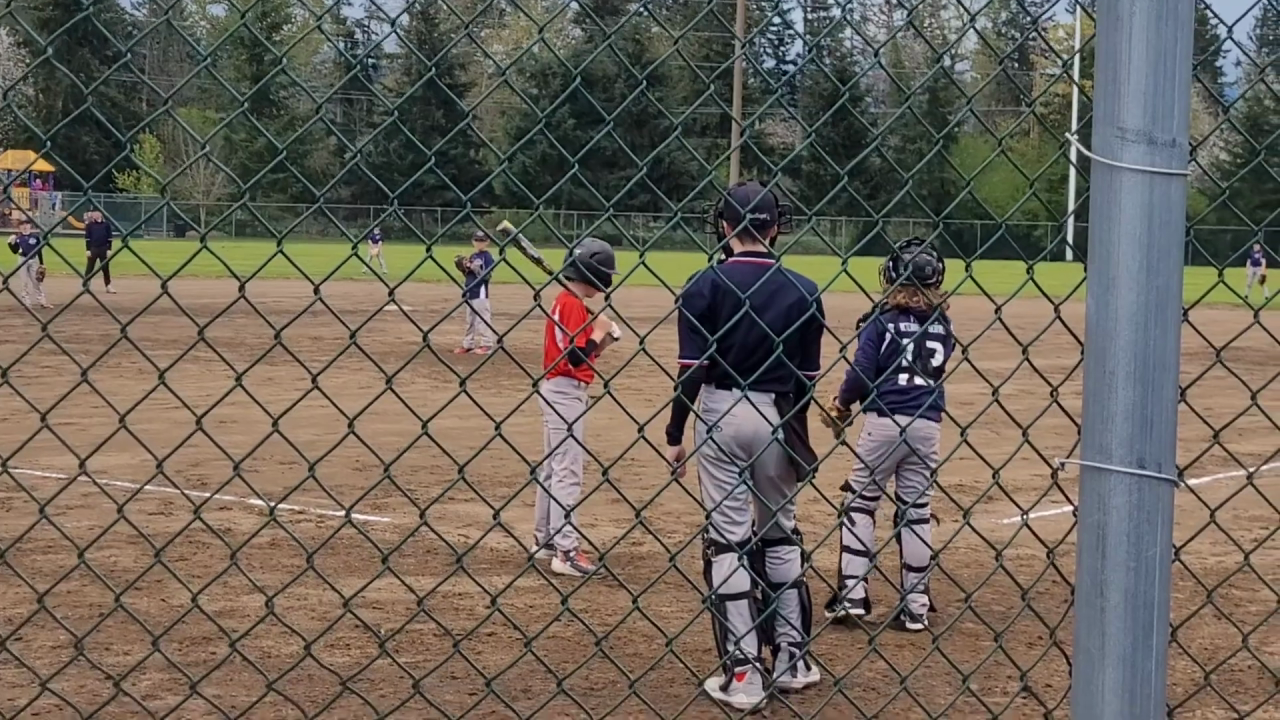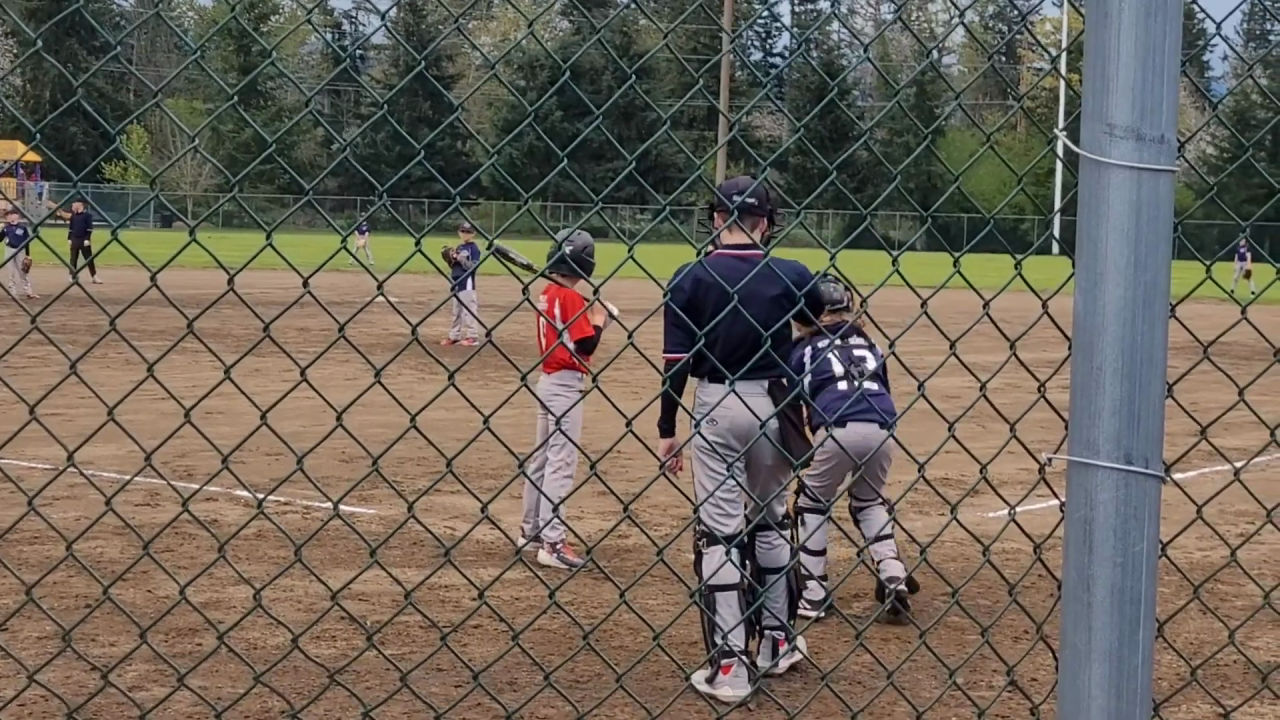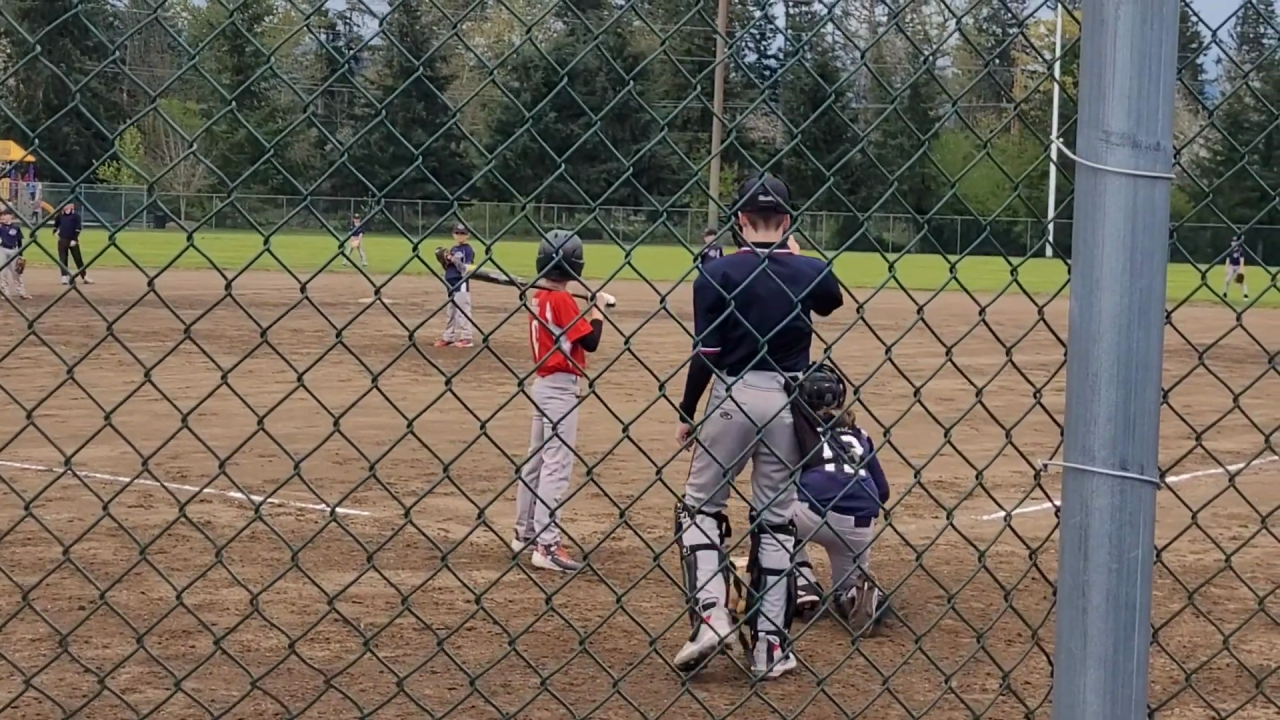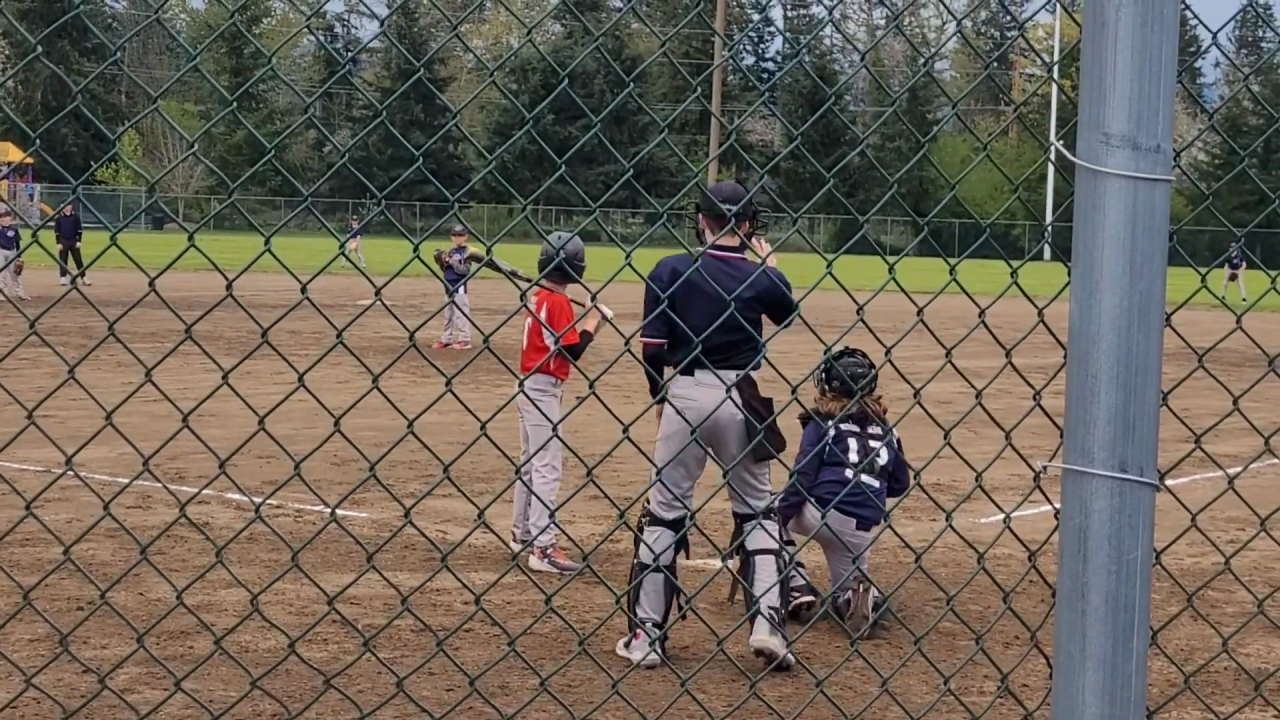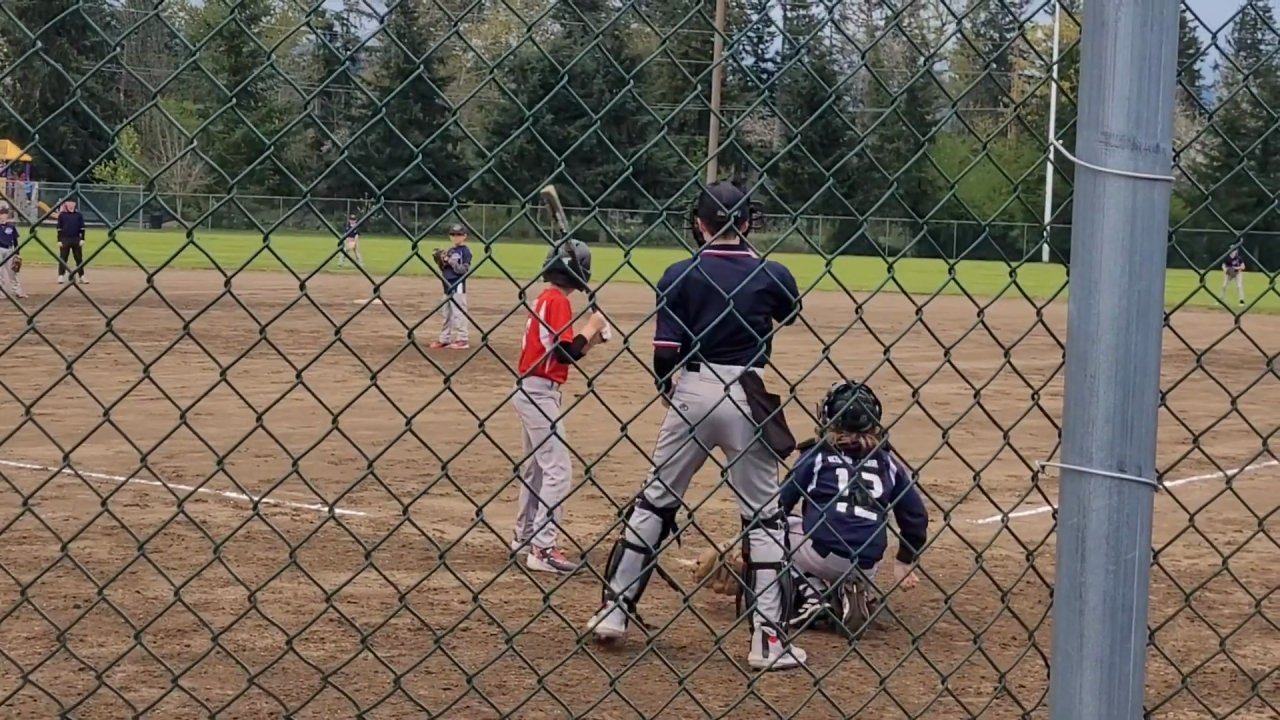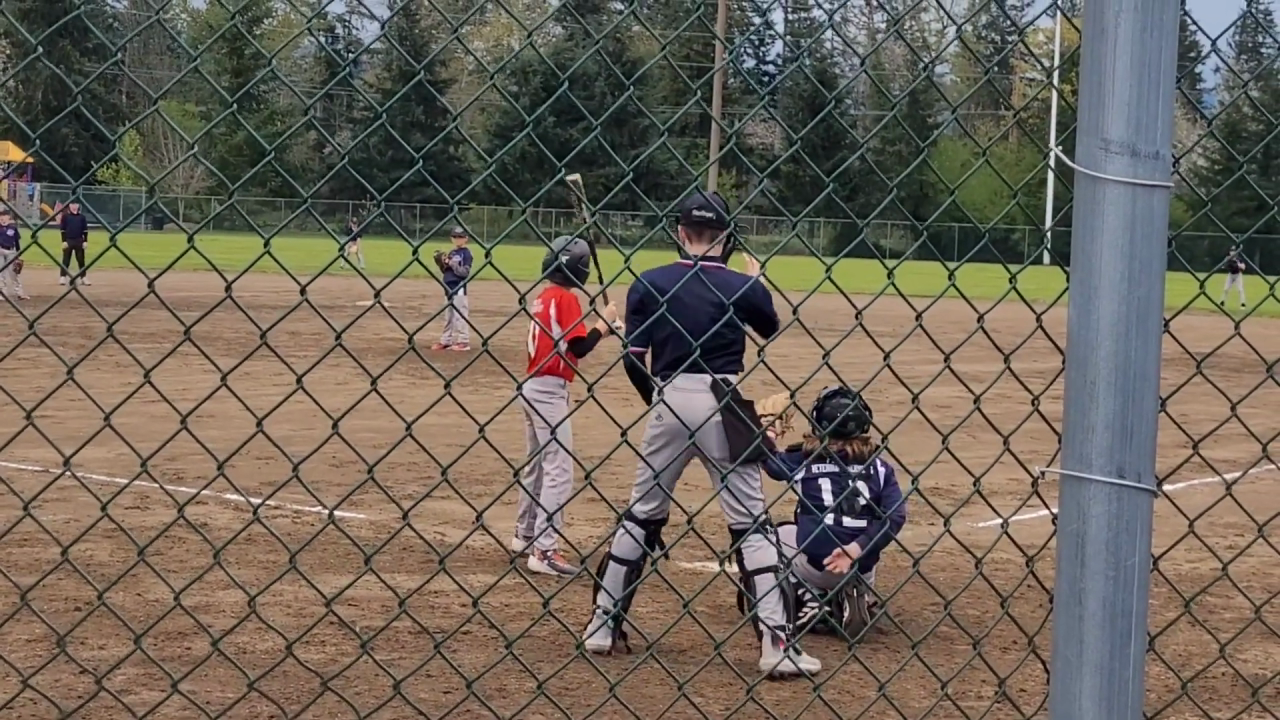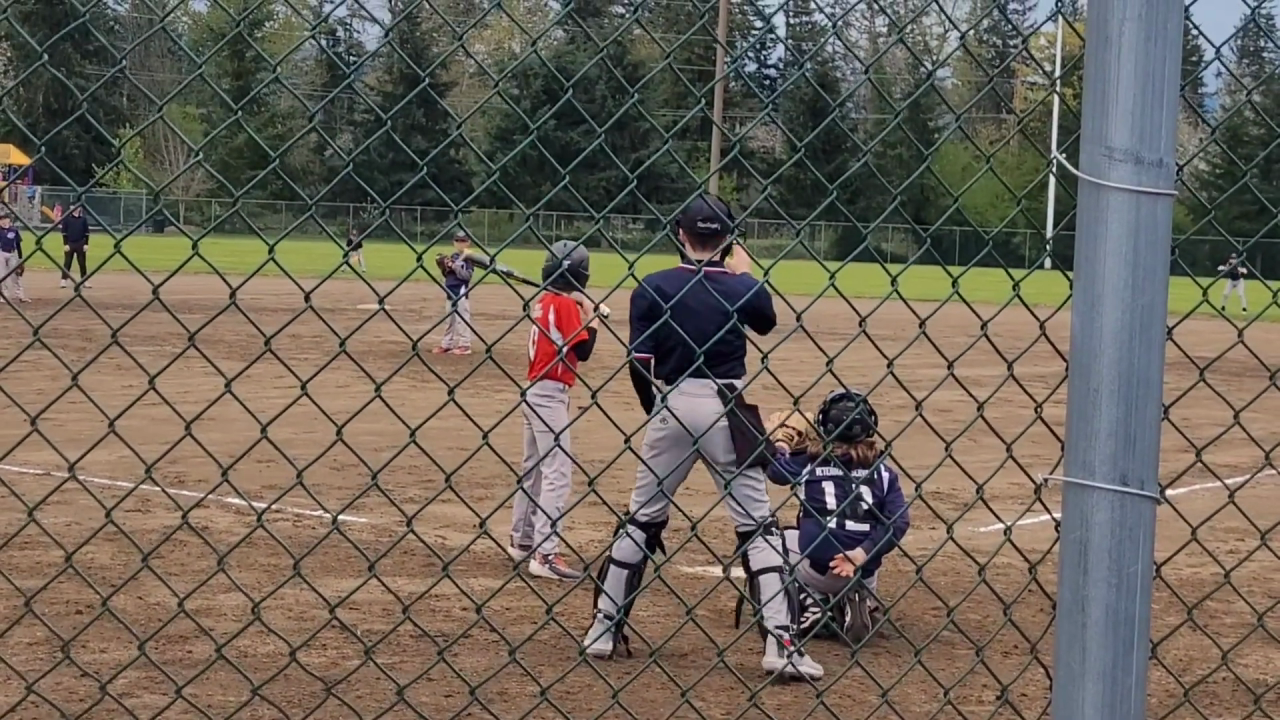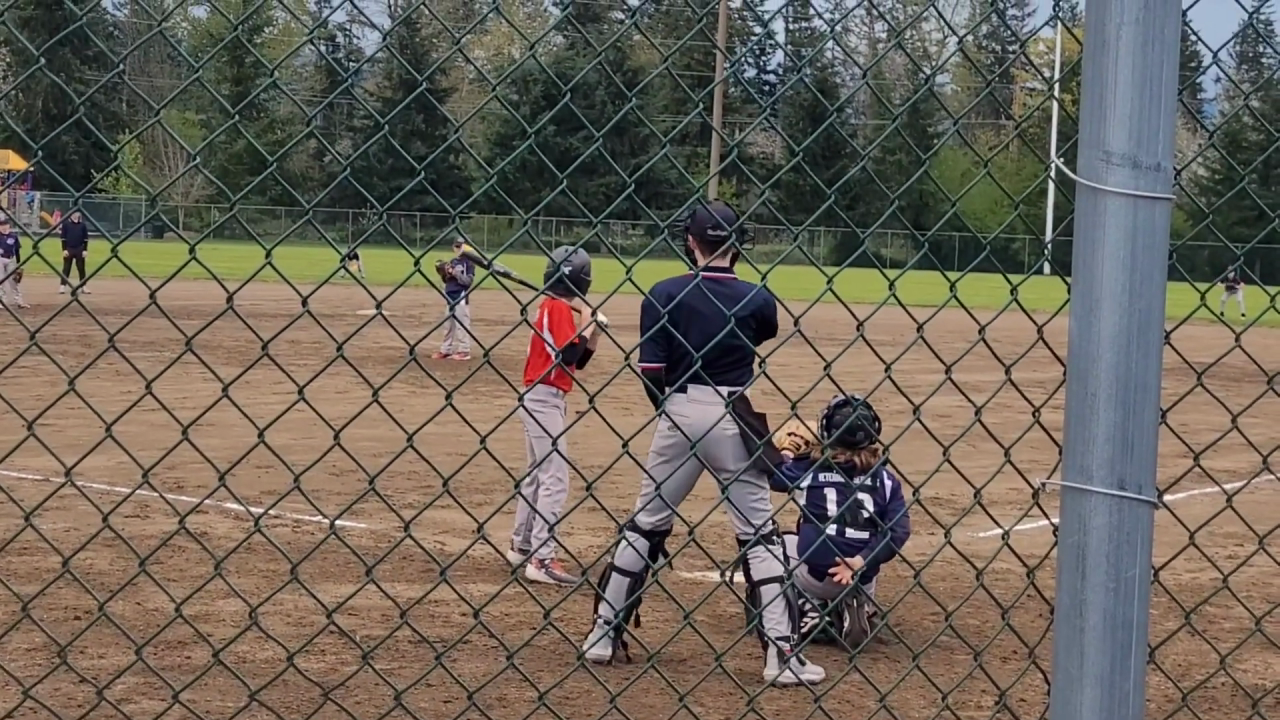
dt=0.5s
person 1, frame 1
left shoulder: (705, 284)
right shoulder: (803, 290)
left elbow: (692, 369)
right elbow: (807, 377)
left wrist: (674, 435)
left hip: (721, 416)
right hip: (778, 419)
left knee: (727, 541)
right knee: (781, 536)
left ankle: (742, 673)
right ankle: (793, 660)
person 1, frame 2
left shoulder: (690, 278)
right shoulder: (792, 275)
left elbow: (676, 362)
right elbow: (818, 317)
left wrist: (667, 429)
left hip: (716, 408)
right hip: (773, 408)
left knee: (718, 533)
right knee: (771, 523)
left ankle: (730, 665)
right ankle: (777, 640)
person 1, frame 3
left shoulder: (717, 272)
right shoulder: (811, 272)
left elbow: (704, 354)
right elbow: (831, 302)
left wrist: (686, 413)
left hip: (731, 399)
right hip: (785, 402)
left knee: (698, 509)
right knee: (777, 522)
left ankle: (710, 618)
right ankle: (769, 645)
person 1, frame 4
left shoulder: (670, 270)
right shoulder: (766, 278)
left elbow: (653, 348)
right elbow: (787, 317)
left wrist: (659, 394)
left hip: (687, 395)
right hip: (739, 399)
left knee: (664, 515)
right knee: (758, 513)
left ankle: (646, 636)
right ankle: (767, 623)
person 1, frame 5
left shoulder: (678, 275)
right shoulder: (770, 274)
left elbow: (663, 350)
right elbow: (791, 313)
left wrist: (667, 390)
left hip: (693, 392)
right hip: (744, 397)
left knee: (654, 502)
right knee: (763, 516)
left ankle: (614, 610)
right ankle: (768, 637)
person 1, frame 6
left shoulder: (648, 283)
right shoulder: (743, 286)
left elbow: (632, 358)
right elbow: (771, 330)
left hip: (669, 403)
right hip: (722, 405)
left knee: (641, 515)
right knee: (752, 524)
left ankle: (603, 625)
right ankle: (778, 641)
person 1, frame 7
left shoulder: (652, 287)
right shoulder: (746, 289)
left elbow: (638, 364)
right elbow: (767, 323)
left wrist: (654, 413)
left hip: (672, 407)
right hip: (727, 412)
left knee: (641, 520)
right knee: (759, 527)
left ankle: (604, 629)
right ankle: (781, 643)
person 1, frame 8
left shoulder: (663, 294)
right shoulder: (756, 298)
left elbow: (650, 372)
left hip: (678, 414)
right hip: (732, 419)
left knee: (644, 526)
right knee: (760, 535)
left ankle: (603, 636)
right ankle: (781, 655)
person 2, frame 1
left shoulder: (564, 300)
right shoulder: (574, 304)
right elbow: (576, 357)
left wrist: (603, 339)
right wrist: (599, 332)
left hip: (557, 388)
right hip: (566, 391)
left knee: (551, 468)
right knee: (568, 472)
left ankle: (544, 539)
right ankle: (565, 551)
person 2, frame 2
left shoulder: (547, 294)
right shoulder: (571, 297)
right elbow: (586, 347)
left wrist: (595, 322)
right wrist: (598, 317)
left hip: (549, 381)
right hip: (566, 385)
left knee: (541, 460)
right knee: (561, 464)
left ankle: (531, 531)
right ankle: (552, 543)
person 2, frame 3
left shoulder: (539, 297)
right shoulder: (562, 299)
right elbow: (590, 342)
left wrist: (593, 309)
right wrist: (598, 309)
left hip: (544, 385)
right hip: (560, 388)
left knee: (536, 463)
right knee: (557, 468)
left ankle: (525, 534)
right ankle: (547, 546)
person 2, frame 4
left shoulder: (538, 297)
right shoulder: (558, 301)
right elbow: (573, 351)
left wrist: (592, 323)
right wrist: (593, 320)
left hip: (530, 386)
right hip: (543, 389)
left knee: (531, 465)
right knee: (547, 470)
left ankle: (523, 535)
right ankle: (543, 549)
person 2, frame 5
left shoulder: (545, 298)
right shoulder: (558, 302)
right elbow: (564, 353)
left wrist: (592, 338)
right wrist: (593, 327)
left hip: (533, 389)
right hip: (539, 391)
left knee: (537, 467)
right knee: (557, 471)
left ankle: (524, 537)
right ankle: (542, 549)
person 2, frame 6
left shoulder: (542, 298)
right shoulder: (566, 299)
right elbow: (580, 347)
left wrist: (601, 330)
right wrist: (604, 321)
left hip: (535, 387)
right hip: (550, 390)
left knee: (537, 465)
right knee: (559, 471)
left ankle: (525, 534)
right ankle: (543, 551)
person 2, frame 7
left shoulder: (543, 302)
right shoulder: (564, 303)
right elbow: (582, 351)
left wrist: (587, 318)
right wrist: (592, 317)
left hip: (536, 392)
right hip: (550, 395)
left knee: (534, 470)
right knee: (557, 474)
left ankle: (522, 541)
right ankle: (545, 555)
person 2, frame 8
left shoulder: (551, 307)
right shoulder: (558, 308)
left elbow: (578, 361)
right elbow: (569, 355)
left wrist: (593, 331)
right wrist: (587, 324)
left hip: (539, 398)
right hip: (545, 399)
left knee: (537, 476)
right knee: (554, 480)
left ankle: (522, 546)
right ankle: (541, 560)
person 3, frame 1
left shoulder: (882, 320)
right shoulder: (943, 325)
left elbow: (861, 374)
left wrist: (841, 403)
left hip: (885, 422)
right hip: (926, 425)
left knee: (859, 503)
right knee: (916, 513)
left ankle: (852, 595)
right ankle: (916, 607)
person 3, frame 2
left shoulder: (805, 347)
right shoulder: (868, 343)
left hip: (840, 430)
right hip: (881, 431)
left knee: (812, 506)
right knee: (869, 505)
left ankle: (813, 596)
right ankle: (894, 580)
person 3, frame 3
left shoulder: (798, 429)
right shoulder: (858, 434)
right elbow: (882, 490)
left hip: (813, 513)
right hip: (860, 524)
right knee: (847, 589)
left ankle: (804, 590)
right ankle: (860, 592)
person 3, frame 4
left shoulder: (821, 424)
right shoulder: (885, 430)
left elbow: (801, 480)
right elbow: (900, 484)
left wrist: (780, 514)
left hip: (821, 513)
right hip: (861, 528)
left knee: (772, 511)
right knee: (845, 591)
left ankle: (793, 589)
right ankle: (860, 596)
person 3, frame 5
left shoulder: (817, 454)
right shoulder: (889, 463)
left elbow: (783, 499)
right elbow: (916, 516)
right wrist: (905, 561)
left hip: (821, 552)
right hip: (865, 564)
left ankle: (810, 596)
right ankle: (856, 593)
person 3, frame 6
left shoulder: (804, 459)
right shoulder: (878, 466)
left elbow: (770, 460)
right elbow: (895, 516)
left wrist: (767, 436)
right wrist: (857, 549)
left hip: (814, 563)
right hip: (860, 569)
left knee: (778, 533)
left ankle: (810, 601)
right ankle: (855, 599)
person 3, frame 7
left shoulder: (808, 462)
right shoulder: (882, 471)
left elbow: (773, 467)
right elbow: (898, 522)
left wrist: (782, 443)
right wrist: (861, 555)
left hip: (816, 568)
right hip: (863, 573)
left ankle: (812, 605)
right ankle: (860, 605)
person 3, frame 8
left shoulder: (810, 466)
right shoulder: (885, 477)
left elbow: (773, 475)
right elbow: (898, 530)
right wrist: (860, 562)
left hip: (815, 575)
right hip: (862, 579)
right knee: (861, 594)
left ankle: (810, 611)
right ankle: (859, 609)
